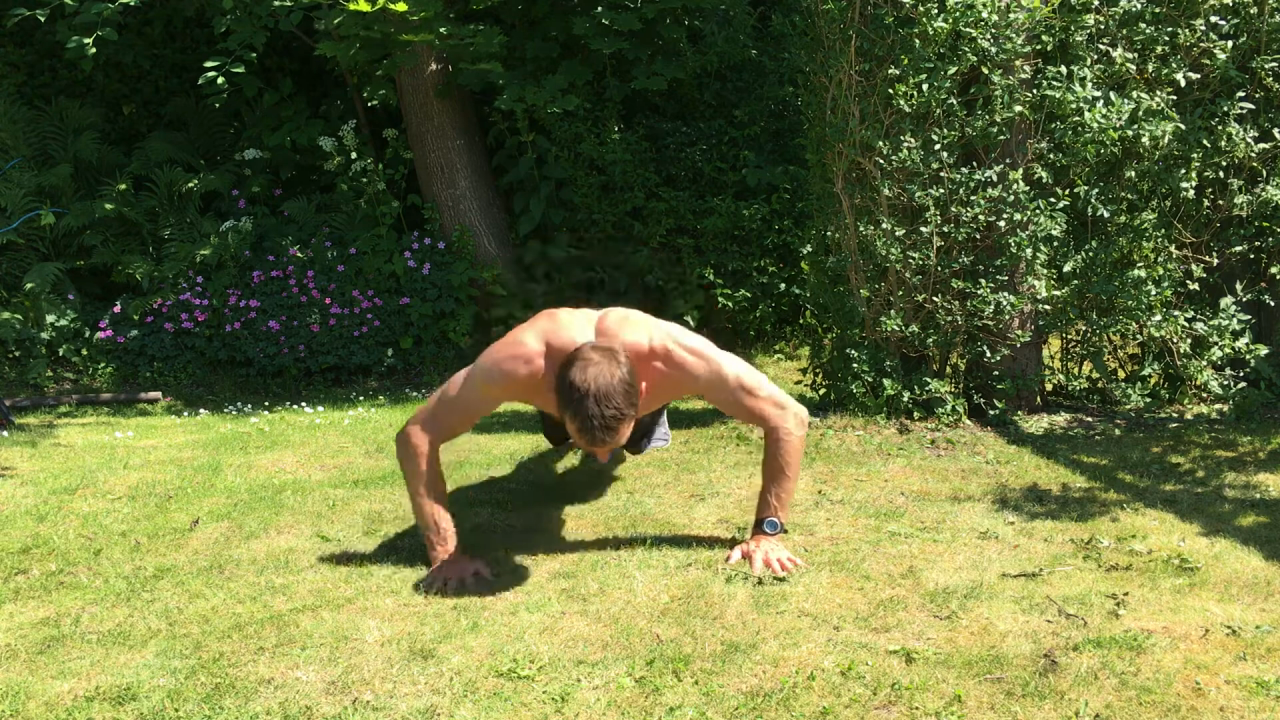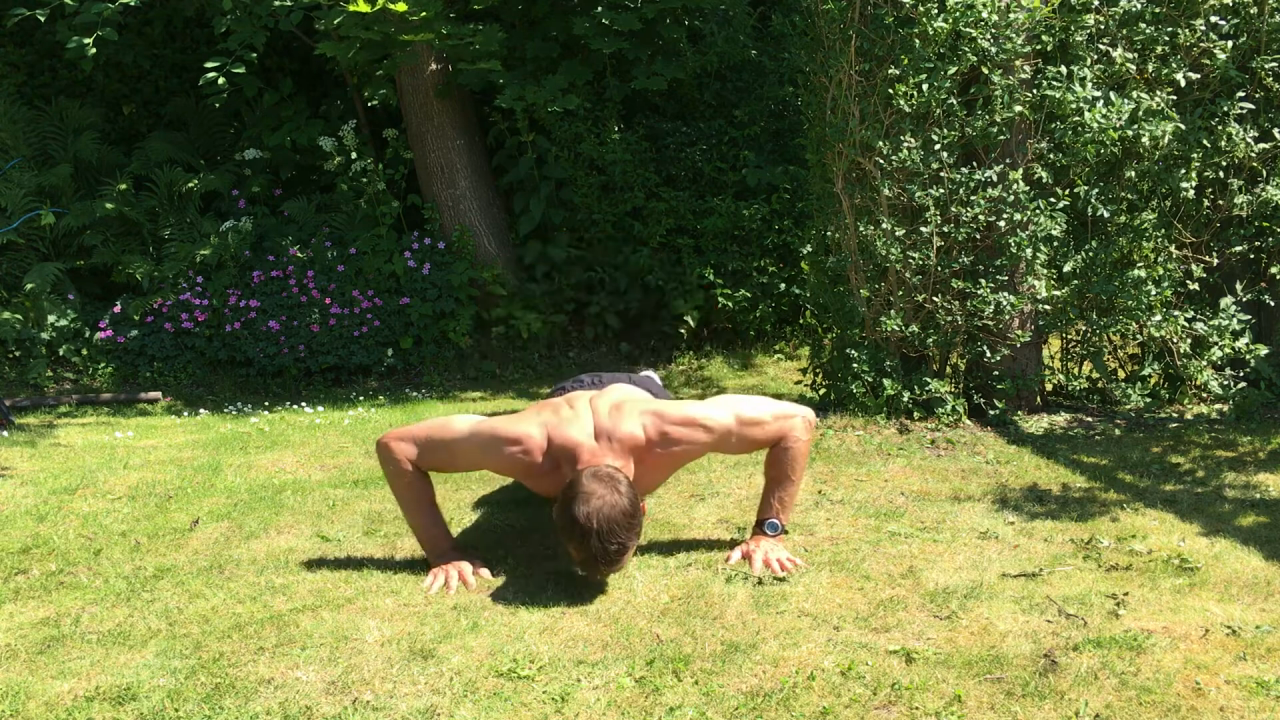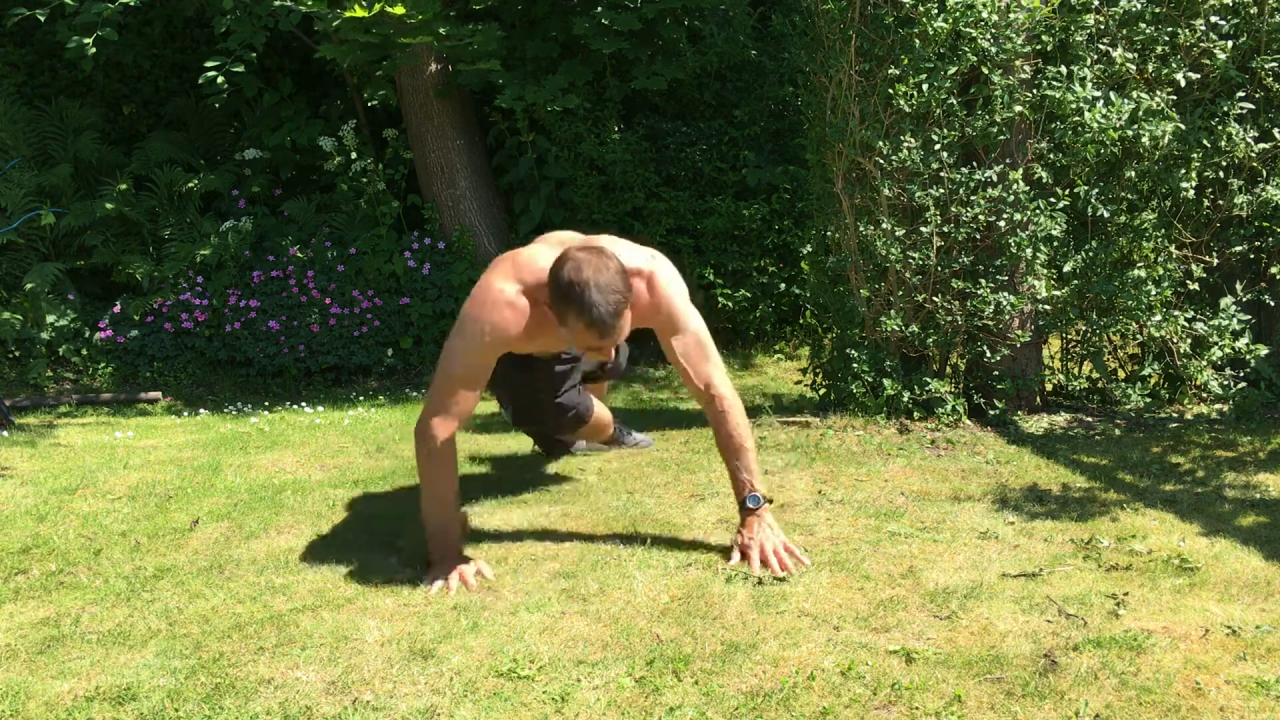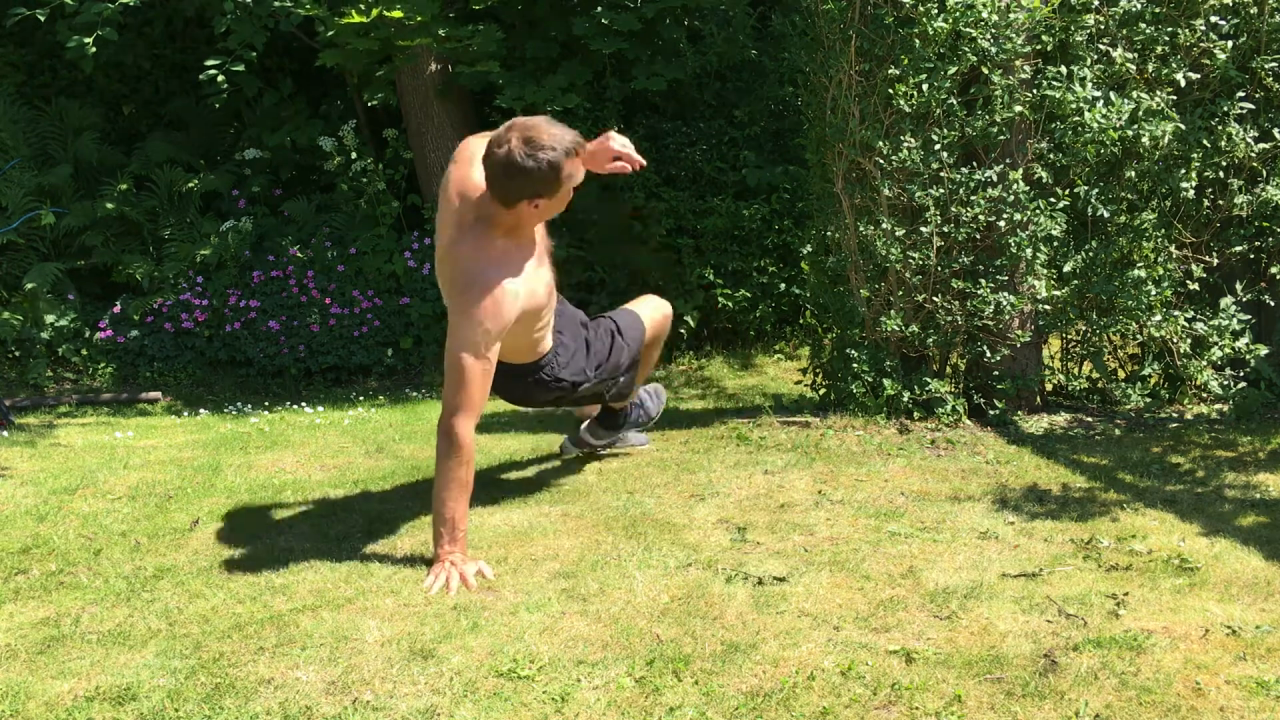
dt=0.5s
person 1, frame 1
left shoulder: (676, 358)
right shoulder: (519, 363)
left elbow: (790, 418)
right elbow: (415, 437)
left wrist: (767, 531)
right wrist: (444, 552)
right hip: (558, 381)
left knee: (641, 439)
left ankle: (652, 417)
person 1, frame 2
left shoulder: (673, 434)
right shoulder: (524, 447)
left elbow: (800, 422)
right elbow: (393, 447)
left wrist: (768, 533)
right wrist: (442, 554)
left hip: (637, 393)
right hip: (571, 400)
person 1, frame 3
left shoulder: (651, 279)
right shoulder: (497, 314)
left elbow: (715, 392)
right elbow: (435, 427)
left wrist: (756, 511)
right wrist: (446, 551)
right hip: (518, 354)
left knee: (597, 381)
person 1, frame 4
left shoulder: (477, 164)
right shoulder: (490, 294)
right elbow: (457, 425)
left wrist: (584, 156)
right wrist: (449, 553)
left hip: (536, 324)
right hip: (529, 368)
left knee: (588, 327)
right knee: (656, 313)
left ankle: (599, 420)
right ankle: (610, 420)
